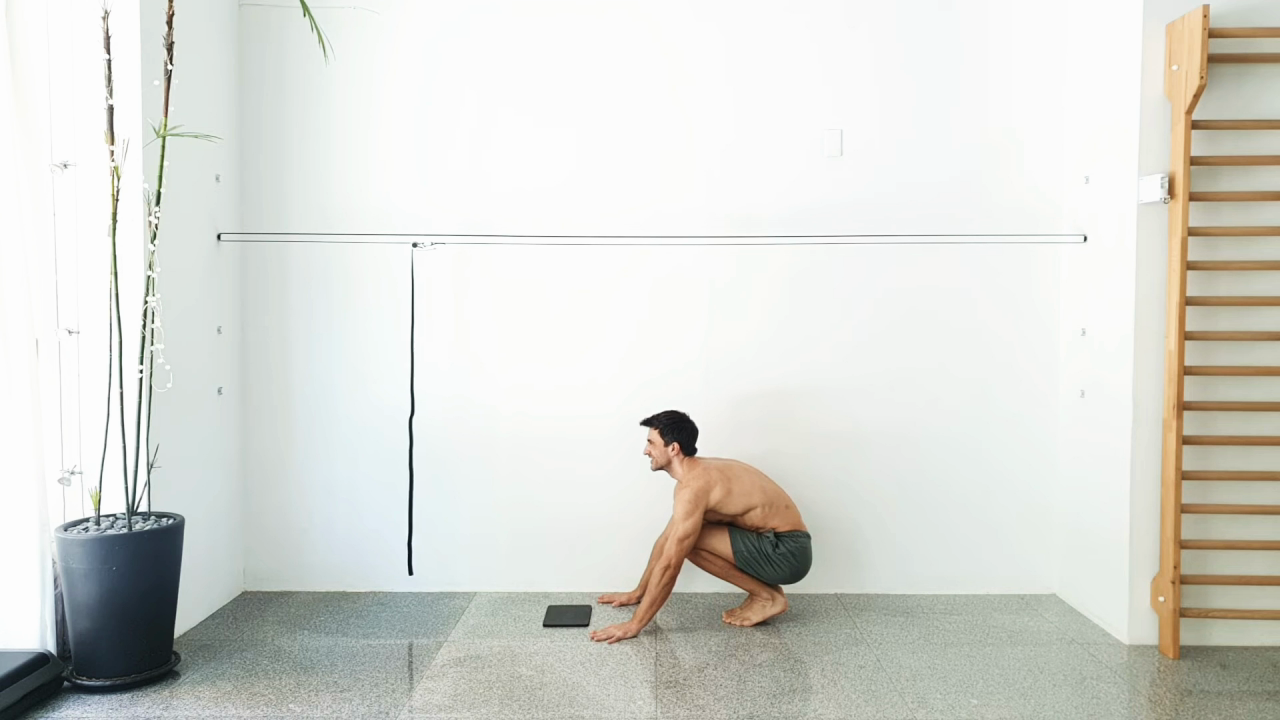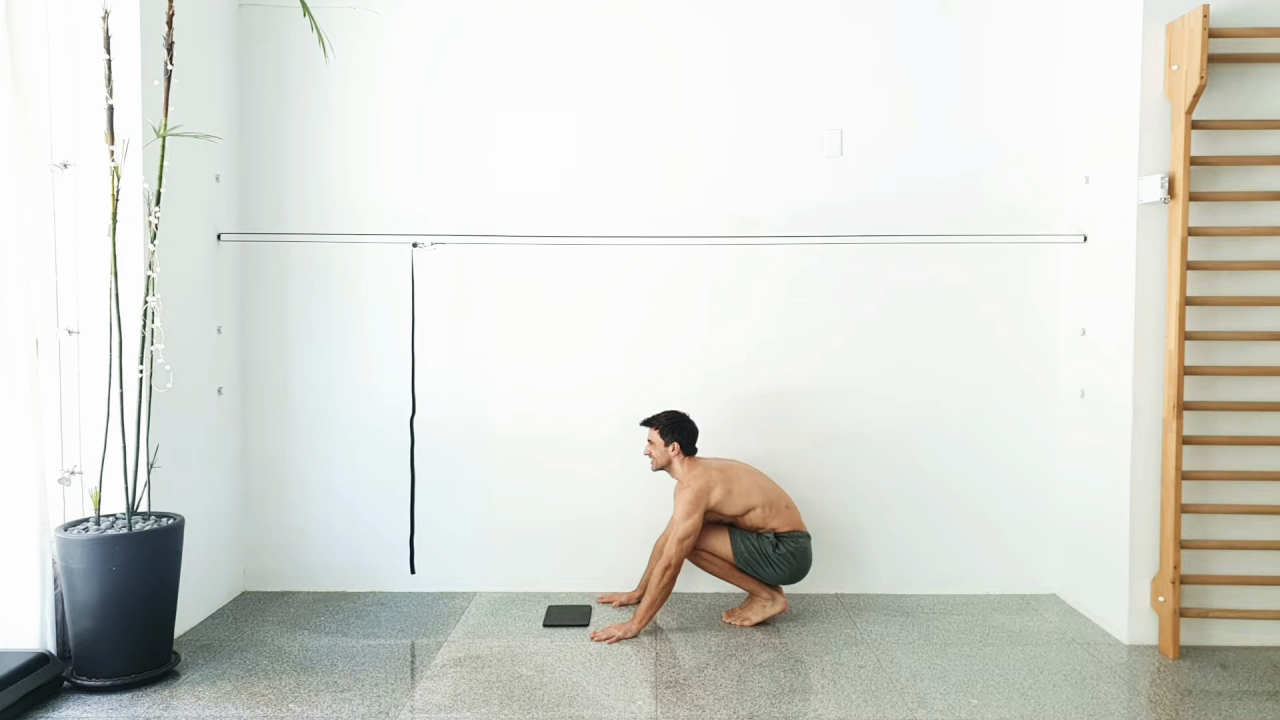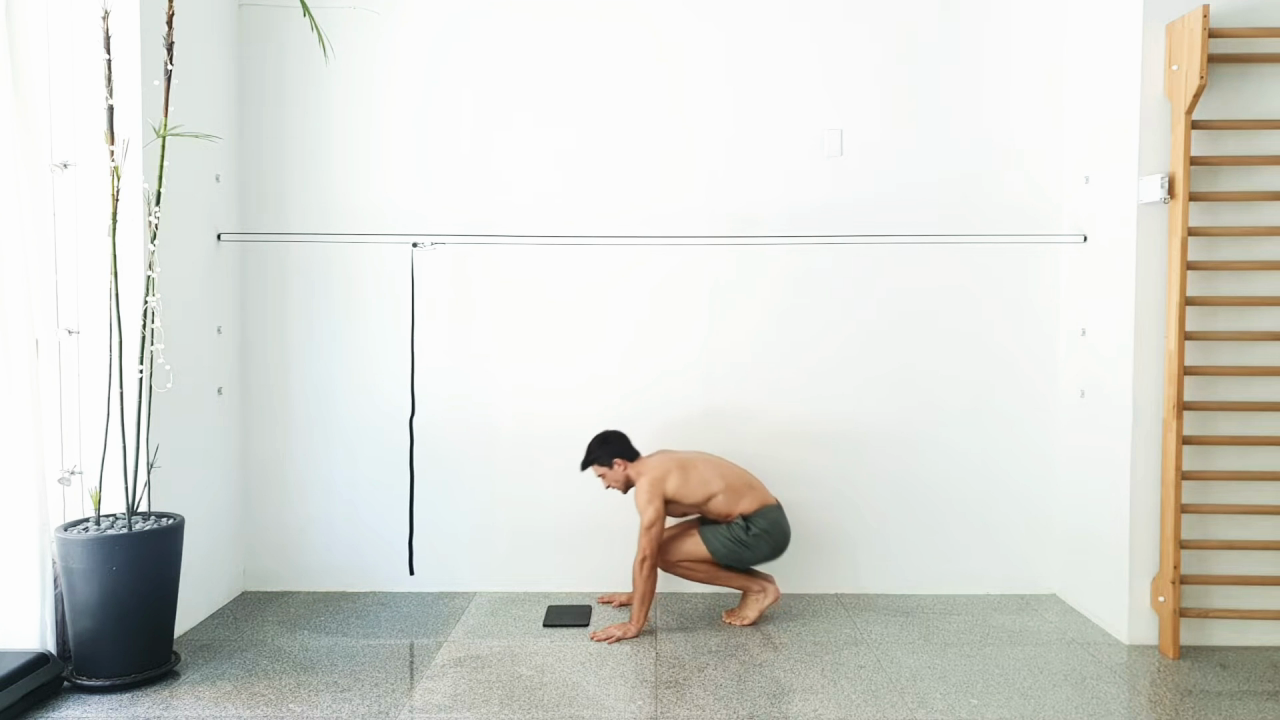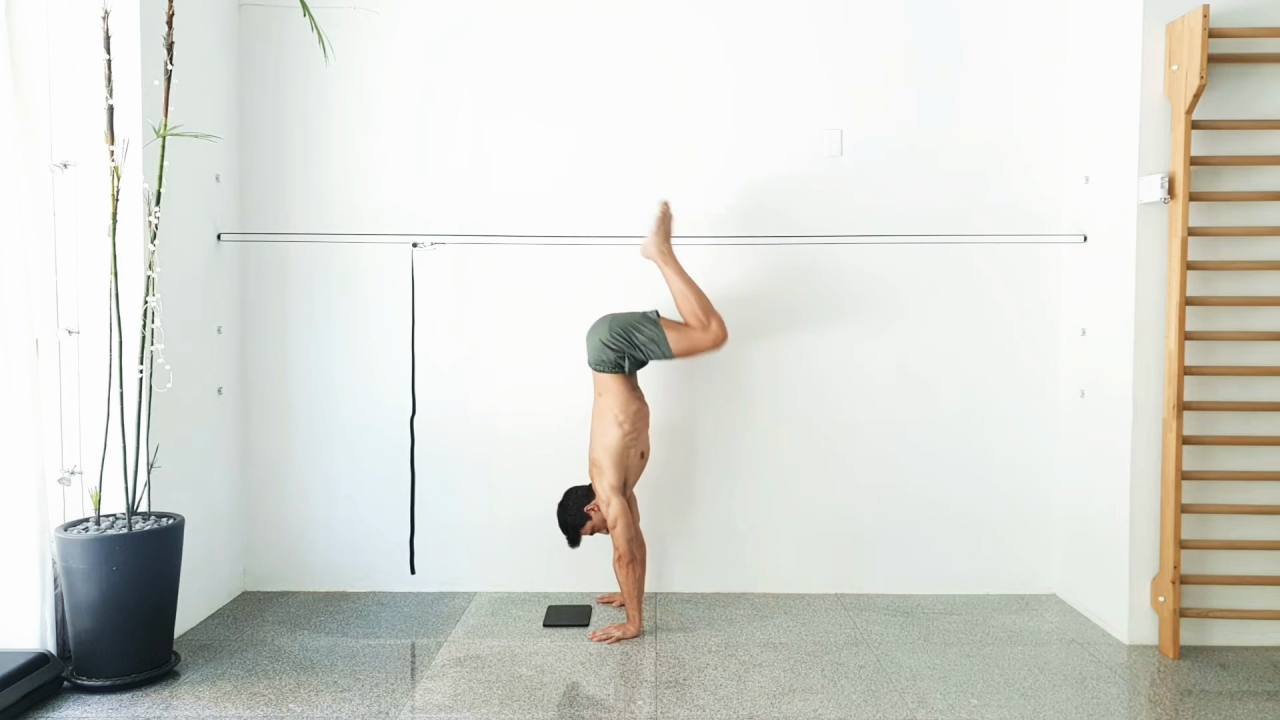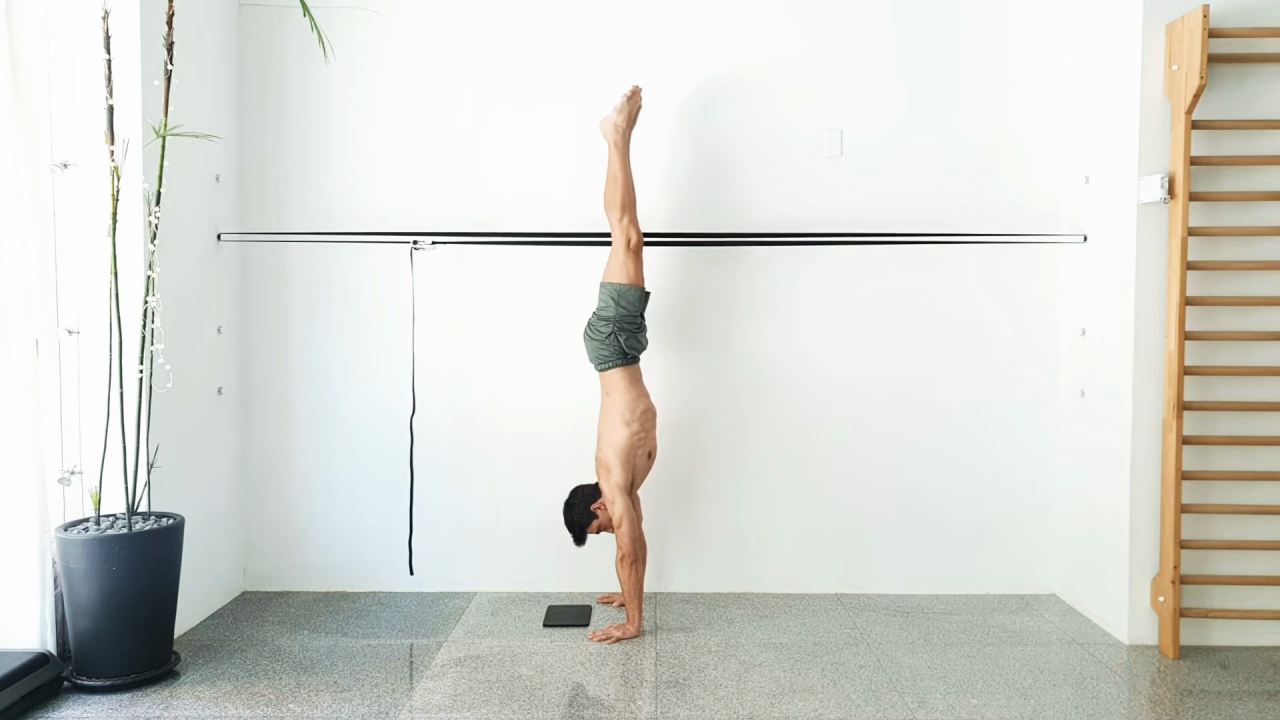
dt=1s
person 1, frame 1
left shoulder: (693, 486)
right shoulder: (700, 472)
left elbow: (669, 564)
right elbow: (666, 541)
left wrist: (635, 624)
right wrist: (638, 593)
left hip: (786, 552)
right hip: (779, 545)
left knee: (686, 542)
right knee: (682, 540)
left ankle: (767, 596)
right ankle: (764, 590)
person 1, frame 2
left shoulder: (694, 487)
right shoulder: (698, 473)
left elbow: (670, 564)
right elbow: (666, 541)
left wrist: (636, 624)
right wrist: (638, 593)
left hip: (786, 551)
right hip: (779, 545)
left knee: (688, 542)
right knee: (683, 540)
left ankle: (766, 597)
right ankle: (764, 589)
person 1, frame 3
left shoulder: (648, 482)
right shoulder: (655, 465)
left elbow: (647, 556)
right elbow: (651, 545)
left wrist: (636, 623)
right wrist: (637, 593)
left hip: (763, 527)
right hip: (758, 516)
left knee: (668, 554)
right knee: (667, 542)
left ankle: (758, 588)
right ankle: (756, 583)
person 1, frame 4
left shoulder: (609, 491)
right shoulder: (611, 487)
left elbow: (625, 556)
left wrist: (633, 624)
right wrist: (629, 594)
right hip: (614, 345)
left ankle: (661, 251)
person 1, frame 5
left shoulder: (615, 486)
left elbow: (629, 551)
left wrist: (633, 623)
right wrist: (630, 602)
left hip: (616, 344)
right hip: (616, 347)
left knee: (626, 238)
